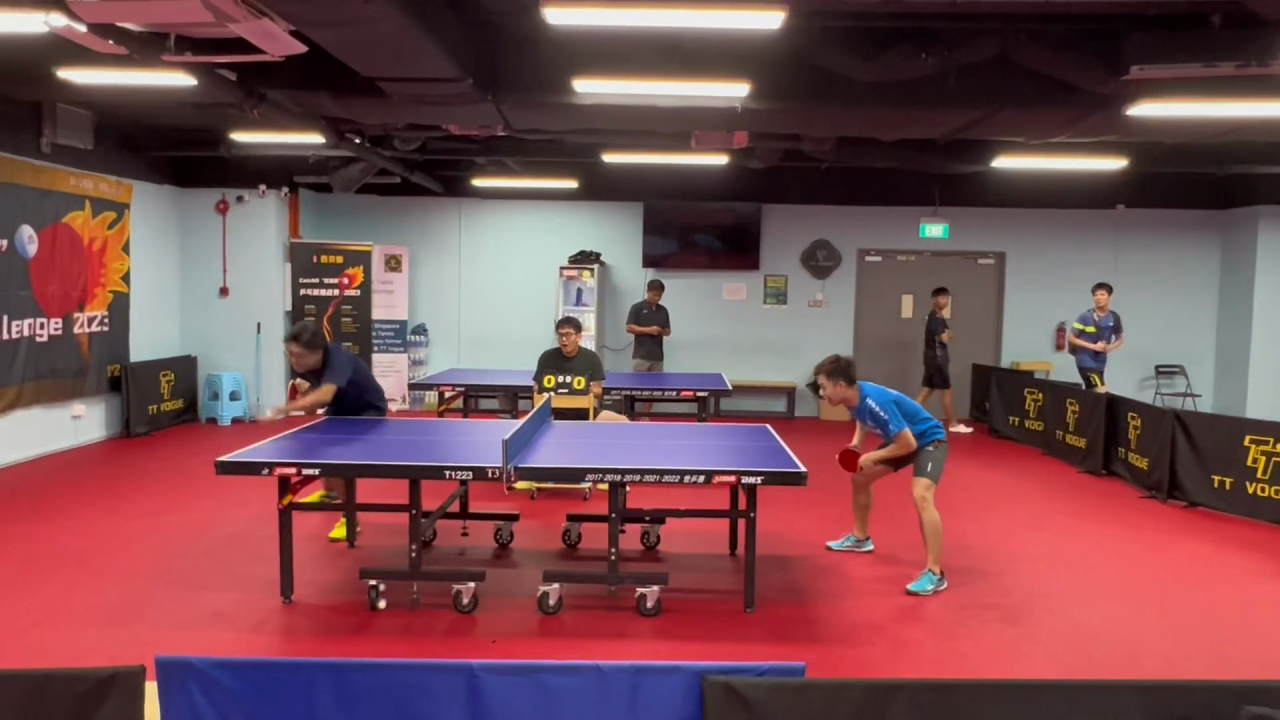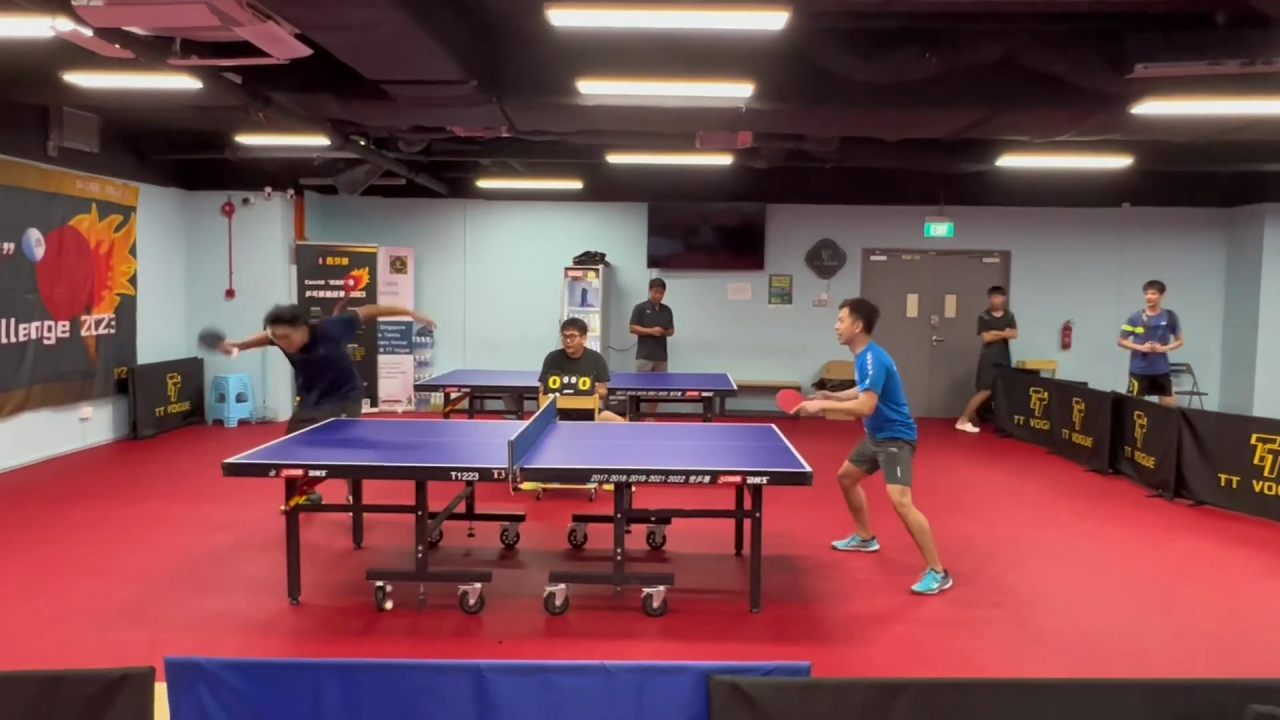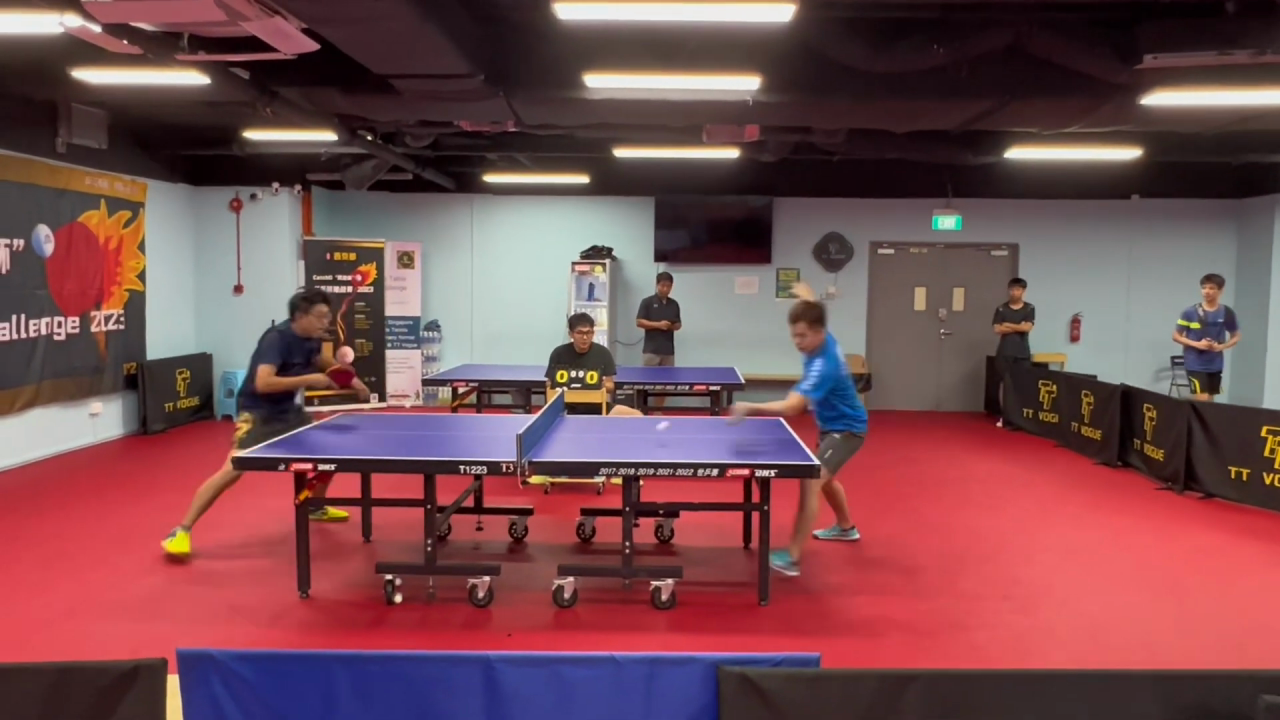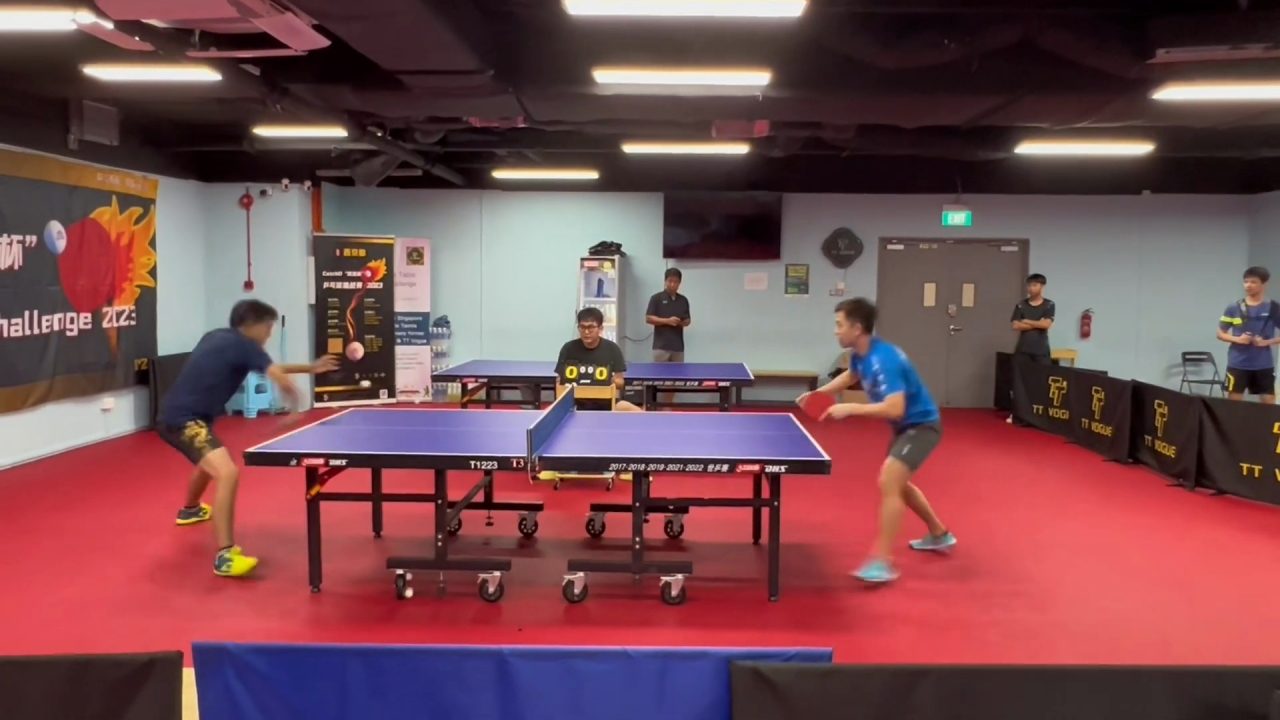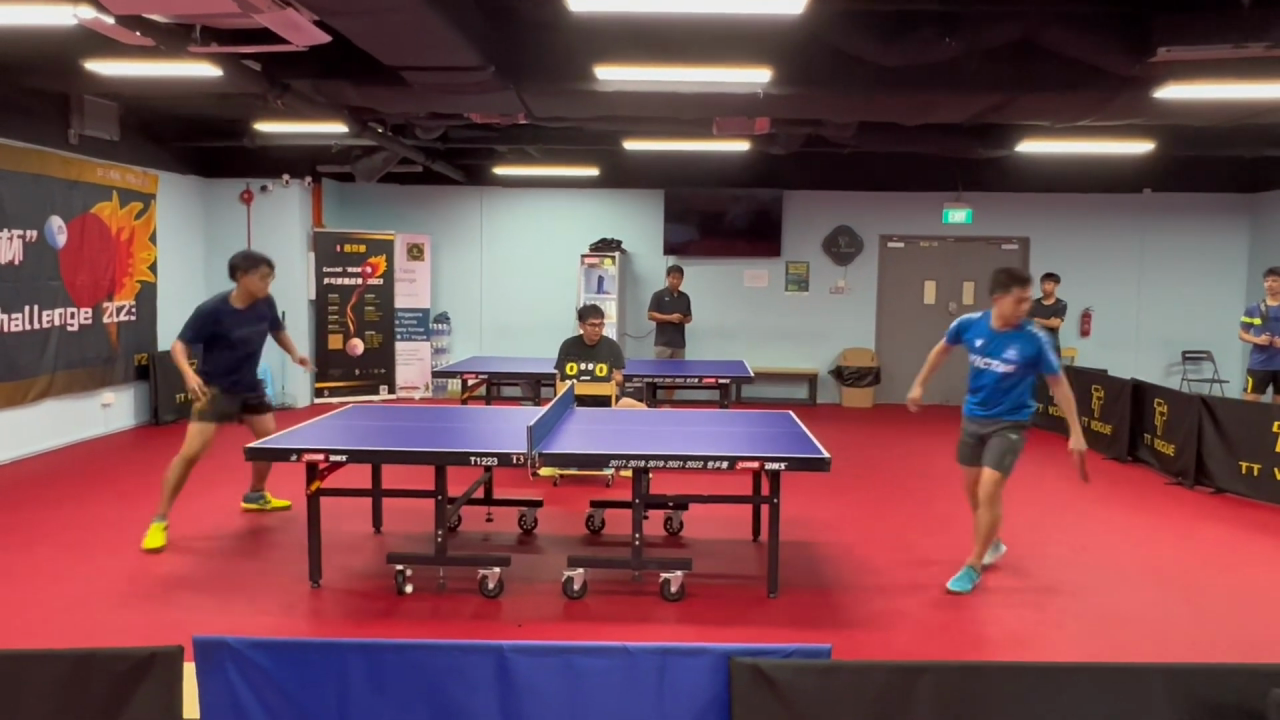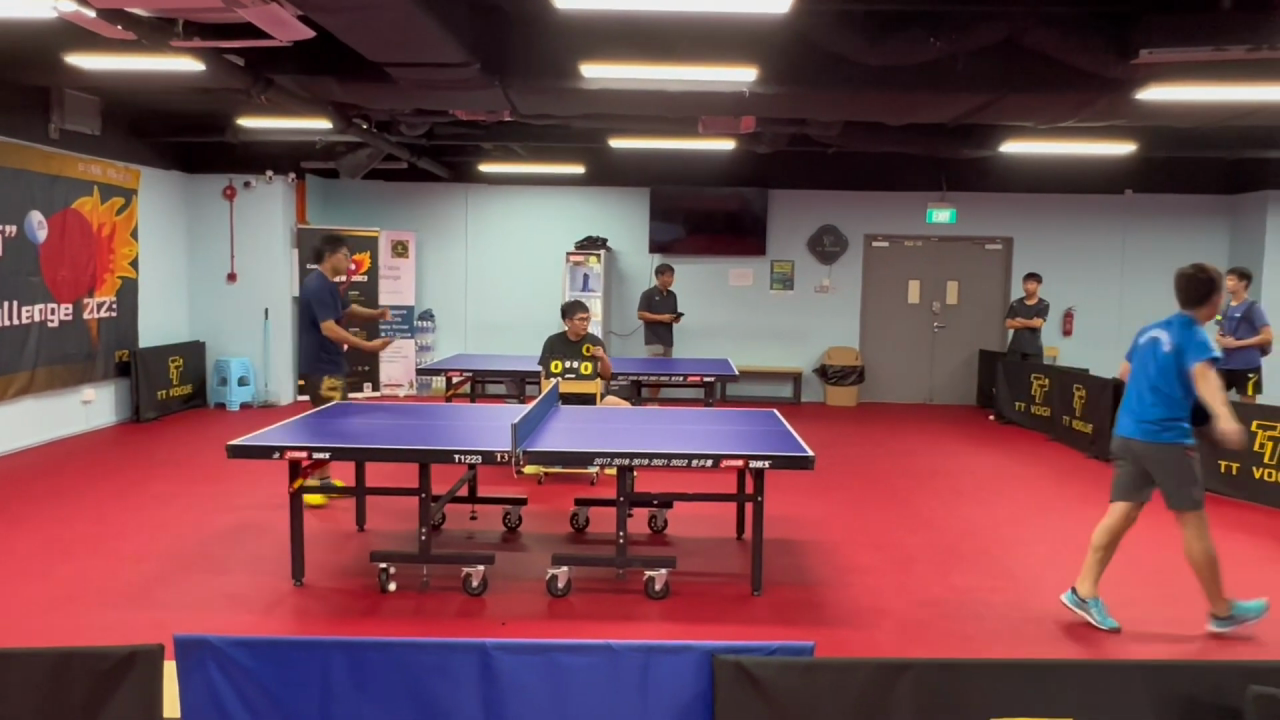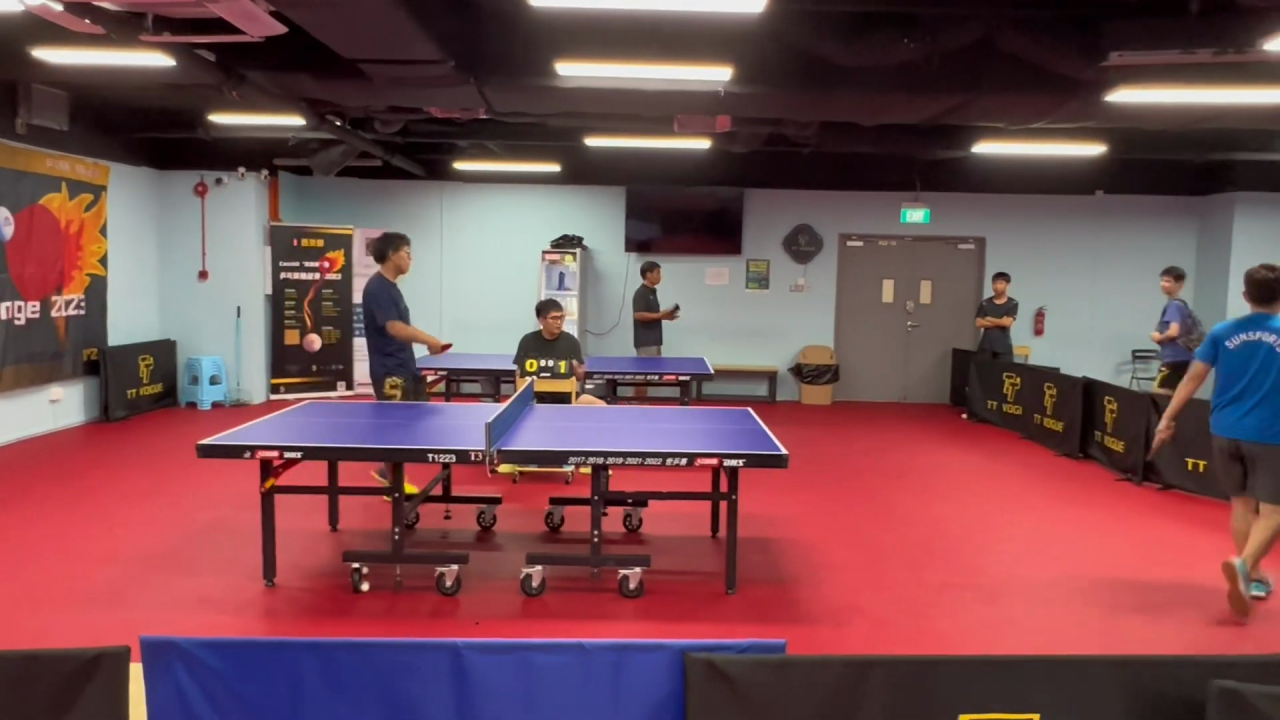
dt=0.7s
person 1, frame 1
left shoulder: (877, 403)
right shoulder: (854, 395)
left elbow: (908, 445)
right elbow: (863, 420)
left wrist: (872, 457)
right wrist: (855, 443)
left hip: (929, 441)
right hip: (903, 438)
left knee: (921, 496)
right knee: (860, 477)
left ankle: (935, 573)
right ankle: (860, 538)
person 1, frame 2
left shoulder: (873, 360)
right shoulder: (861, 356)
left elbow: (864, 407)
left wrist: (823, 406)
right wrist: (833, 396)
left hip: (896, 437)
right hip: (876, 435)
left knee: (901, 502)
right knee: (846, 477)
left ankle: (937, 571)
right ankle: (865, 537)
person 1, frame 3
left shoulder: (823, 366)
right shoulder: (824, 339)
left elbow: (790, 407)
right elbow: (807, 315)
left wrist: (749, 408)
right wrist: (806, 297)
left hip: (847, 429)
right hip: (832, 425)
left knee: (811, 480)
right knee: (823, 477)
left ankle: (792, 557)
right ankle: (845, 527)
person 1, frame 4
left shoulder: (882, 360)
right shoulder: (860, 353)
left elbow: (896, 409)
right elbow: (850, 376)
left wrist: (849, 408)
right wrist: (816, 394)
left hip: (921, 425)
right hip: (905, 427)
left knee: (888, 482)
right knee: (897, 483)
left ankle: (882, 561)
right ankle: (939, 533)
person 1, frame 5
left shoulder: (1034, 339)
right shoulder: (969, 324)
left elbow: (1059, 384)
right elbow: (942, 349)
left wrist: (1075, 431)
right wrist: (919, 385)
left hip: (1010, 424)
right hip: (974, 417)
left knee: (987, 492)
right knee: (972, 485)
left ankle: (972, 566)
right ankle: (991, 541)
person 1, frame 6
left shoulder: (1151, 330)
right shoulder: (1195, 337)
left elbow: (1125, 373)
right elbow: (1203, 377)
right wrist: (1224, 419)
left hip: (1129, 435)
right hip: (1167, 440)
left knee: (1120, 515)
right knee: (1195, 522)
left ankle: (1084, 593)
right ankle: (1222, 610)
person 1, frame 7
left shoulder: (1222, 333)
left elbow: (1192, 379)
left wrist: (1167, 418)
left hip: (1225, 432)
left knee: (1241, 506)
right ankle: (1242, 564)
person 2, frame 1
left shoulder: (337, 359)
right shoulder: (301, 365)
left elbow: (325, 395)
right elbow: (311, 406)
left wrist: (287, 409)
right wrist: (304, 392)
left hip: (369, 411)
right hip: (341, 409)
right ankle: (330, 492)
person 2, frame 2
left shoulder: (330, 330)
right shoulder: (281, 334)
left elbow: (369, 311)
right elbow: (267, 338)
left wrist: (412, 314)
right wrist: (239, 345)
left hip: (343, 399)
right hip: (310, 402)
right ankle: (308, 494)
person 2, frame 3
left shoulder: (311, 338)
right shoulder: (277, 338)
left elbow: (321, 360)
right elbow: (262, 383)
left wrist: (352, 380)
right wrist: (308, 380)
left hip: (287, 410)
right hip: (257, 412)
right knee: (231, 472)
left ankle: (317, 507)
right ankle: (182, 532)
person 2, frame 4
left shoulder: (222, 339)
right shoulder: (242, 345)
left elbow: (272, 368)
right elbow: (281, 379)
left wrist: (310, 368)
right wrist: (294, 403)
left hip: (179, 417)
right hip: (183, 421)
left knee: (213, 461)
right knee: (228, 475)
left ankle: (189, 510)
right ankle: (226, 554)
person 2, frame 5
left shoulder: (265, 304)
right shoulder: (211, 310)
left elbow: (278, 330)
right elbow: (179, 345)
left wrist: (295, 355)
right wrist: (189, 374)
left hip: (248, 386)
right hip: (215, 388)
left knee: (271, 438)
right knee: (191, 451)
left ankle: (256, 496)
right ankle: (159, 520)
person 2, frame 6
left shoulder: (329, 285)
right shoulder: (317, 285)
left elbow: (347, 309)
right elbow: (329, 328)
left wrist: (375, 313)
right wrist: (367, 345)
left hip: (326, 366)
right hip: (322, 368)
left ankle: (323, 478)
right ankle: (308, 481)
person 2, frame 7
left shoulder: (390, 285)
right shoulder: (377, 288)
right elbow: (395, 328)
left wrist: (424, 338)
right wrist: (428, 340)
left hip: (405, 367)
right hip: (389, 370)
left ankle: (388, 470)
right ankle: (393, 484)
